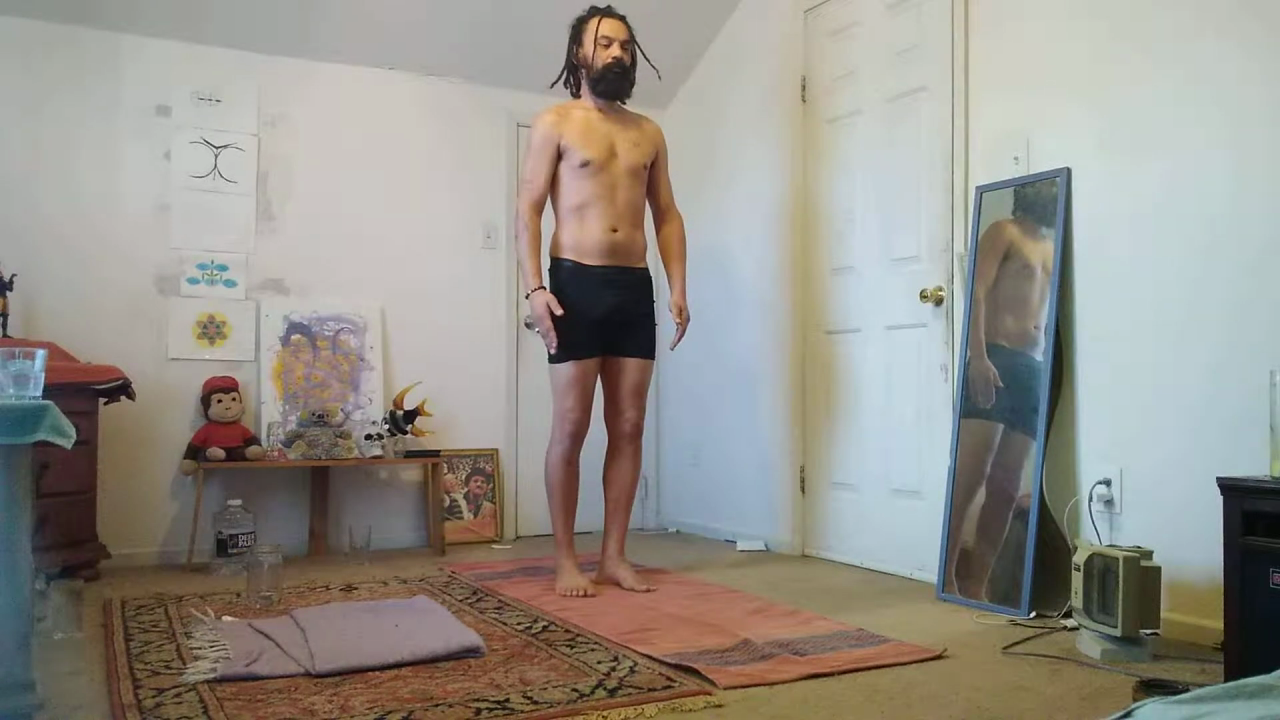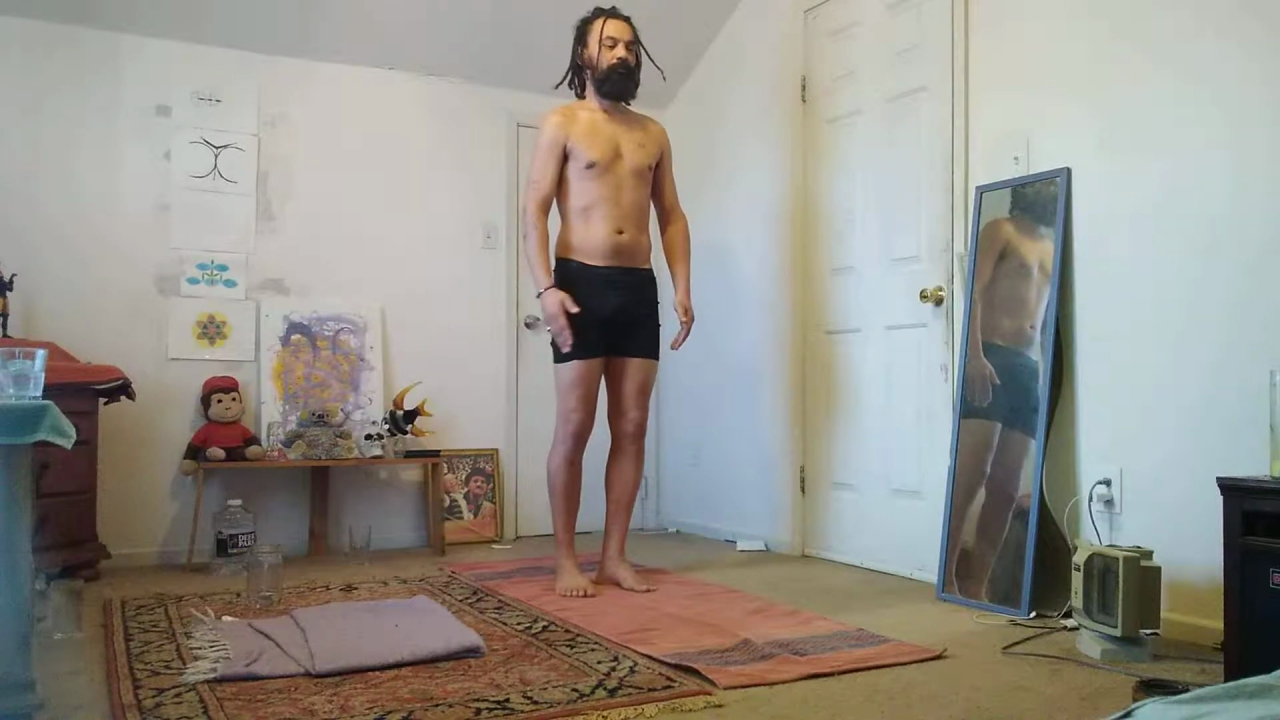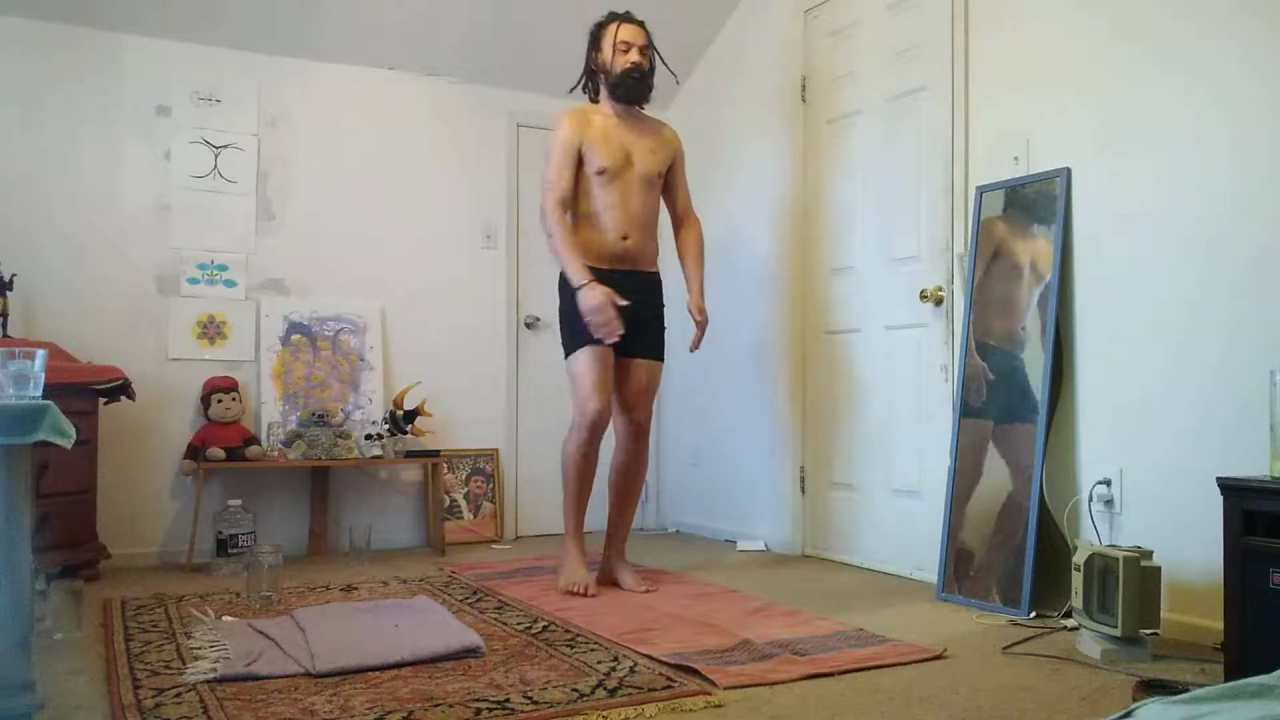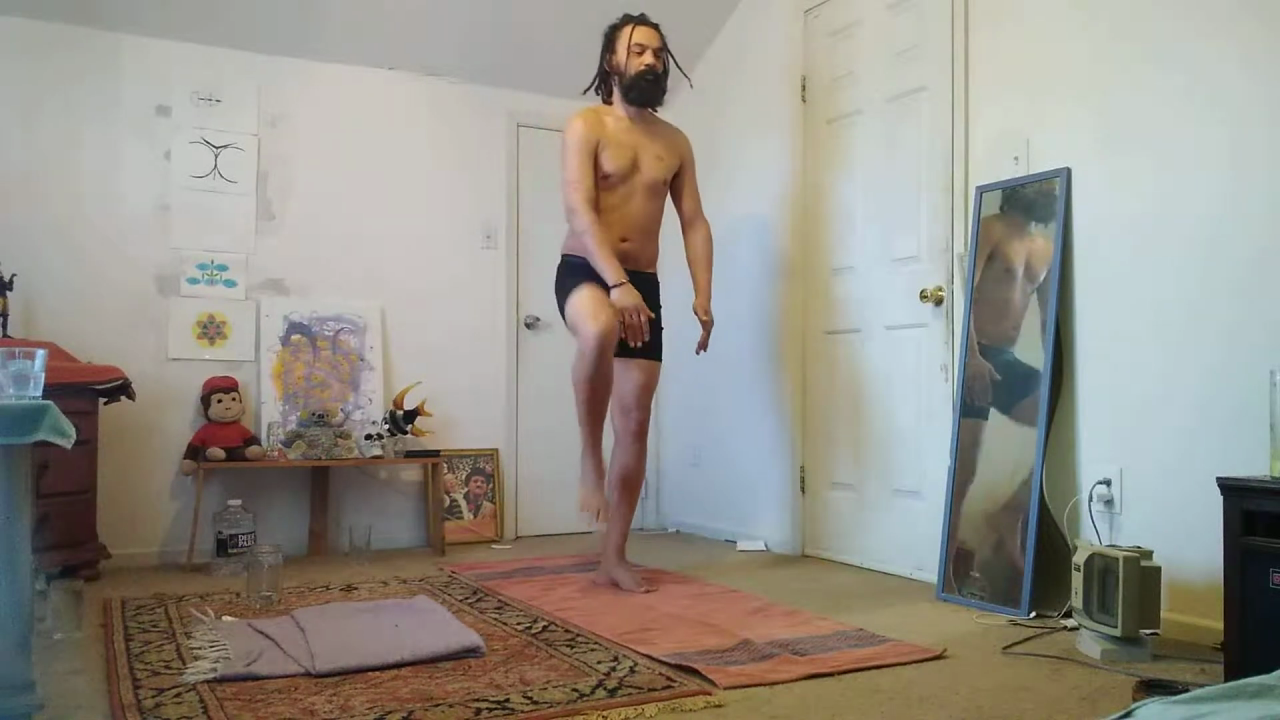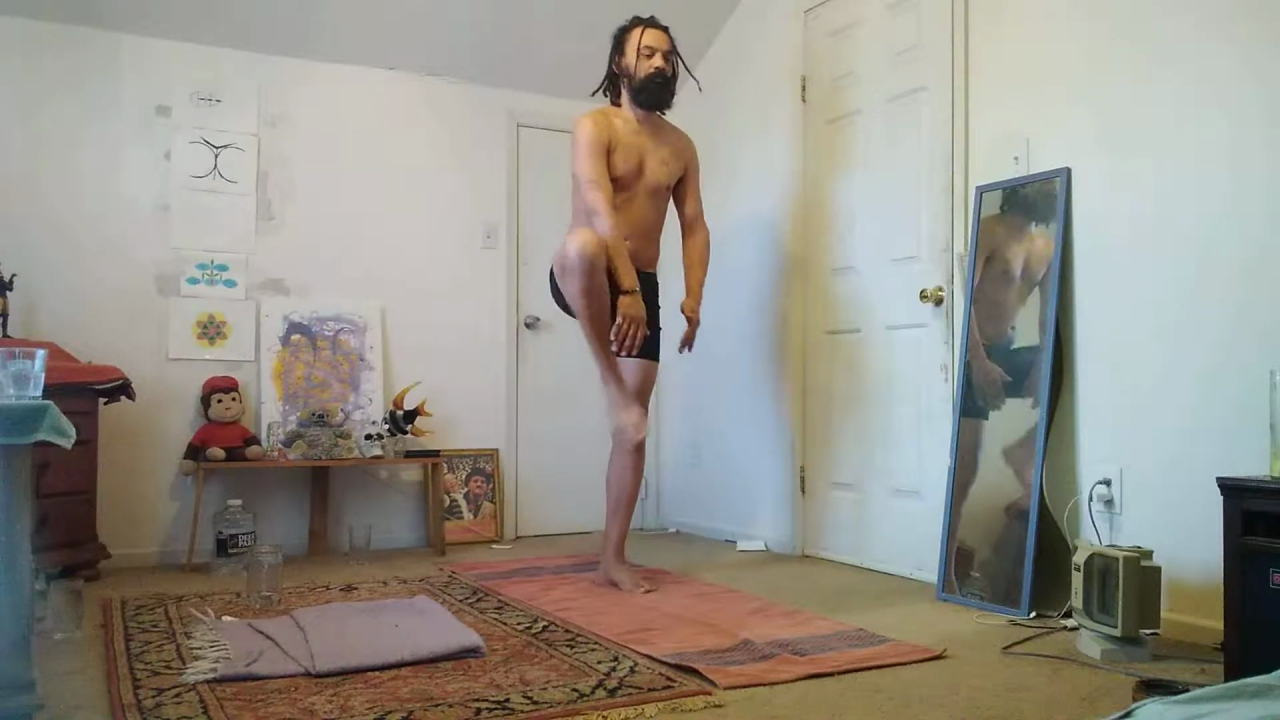
dt=0.3s
person 1, frame 1
left shoulder: (648, 133)
right shoulder: (555, 123)
left elbow: (667, 215)
right elbow: (528, 210)
left wrist: (678, 288)
right wrist: (535, 287)
left hip: (635, 287)
right hip: (577, 283)
left knee: (628, 427)
right knee: (571, 427)
left ankle: (614, 555)
right ankle: (566, 560)
person 1, frame 2
left shoulder: (653, 133)
right shoulder: (561, 124)
left elbow: (671, 216)
right elbow: (535, 211)
left wrist: (682, 289)
right wrist: (546, 287)
left hip: (639, 288)
right hip: (581, 284)
left knee: (632, 427)
right knee: (574, 426)
left ankle: (613, 556)
right ankle: (566, 560)
person 1, frame 3
left shoulder: (665, 138)
right shoulder: (575, 127)
left elbow: (685, 219)
right elbow: (553, 212)
left wrist: (695, 292)
right wrist: (584, 284)
left hip: (646, 288)
right hip: (592, 288)
left knee: (637, 426)
right knee: (592, 413)
left ankle: (616, 557)
right ankle: (573, 548)
person 1, frame 4
left shoulder: (675, 142)
right shoulder: (586, 126)
left elbow: (694, 222)
right elbow: (579, 211)
left wrist: (702, 296)
right wrist: (617, 287)
left hip: (643, 285)
right hip: (584, 274)
left knee: (636, 422)
right knee: (599, 328)
left ankle: (613, 558)
right ankle: (590, 459)
person 1, frame 5
left shoulder: (681, 145)
right shoulder: (594, 127)
left elbow: (694, 226)
right elbow: (599, 210)
left wrist: (693, 296)
right wrist: (626, 291)
left hip: (641, 287)
right hip: (590, 278)
left knee: (638, 421)
right knee: (583, 245)
left ankle: (613, 558)
right ankle: (612, 390)
person 2, frame 1
left shoulder: (1055, 249)
right shoulder: (1003, 233)
right elbow: (976, 293)
right wrist: (978, 358)
left hip: (1034, 371)
right hip: (995, 362)
left knee: (1006, 487)
right knee: (969, 476)
left ankle: (975, 584)
right ankle: (945, 577)
person 2, frame 2
left shoulder: (1054, 251)
right shoulder: (1000, 231)
right elbow: (973, 292)
right wrist: (975, 356)
left hip: (1027, 369)
right hip: (990, 361)
left knee: (1006, 488)
right knee: (970, 476)
left ankle: (975, 585)
right ankle: (945, 579)
person 2, frame 3
left shoulder: (1048, 251)
right shoulder: (993, 230)
left elbow: (1049, 320)
right elbow: (965, 291)
right wrist: (968, 354)
left hip: (1015, 367)
right hip: (981, 359)
left knee: (1032, 479)
right knee: (966, 475)
left ankle: (983, 582)
right ankle: (945, 579)
person 2, frame 4
left shoulder: (1046, 248)
right shoulder: (989, 230)
left elbow: (1048, 317)
right wrist: (972, 356)
left hip: (1007, 361)
right hip: (974, 359)
right knee: (962, 470)
right ankle: (945, 575)
person 2, frame 5
left shoulder: (1047, 247)
right shoulder: (988, 231)
left elbow: (1049, 314)
right wrist: (979, 360)
left hip: (1006, 354)
right hip: (972, 357)
right knee: (963, 469)
left ankle: (1026, 449)
right ankle: (945, 574)
